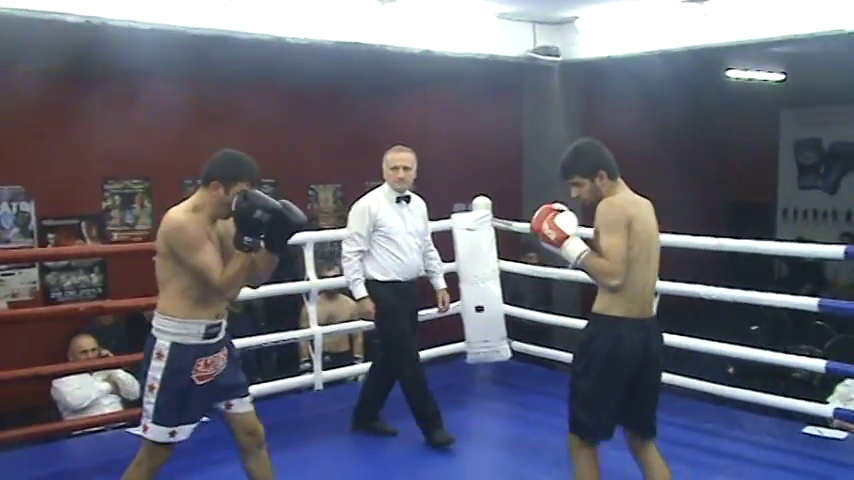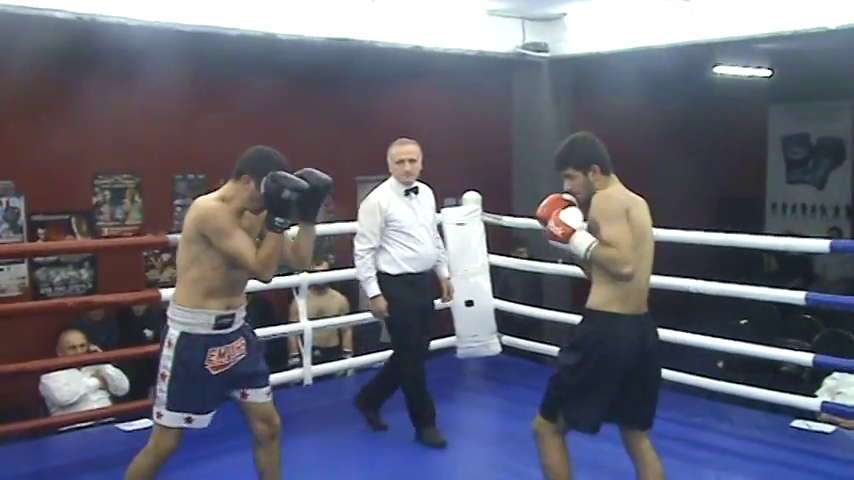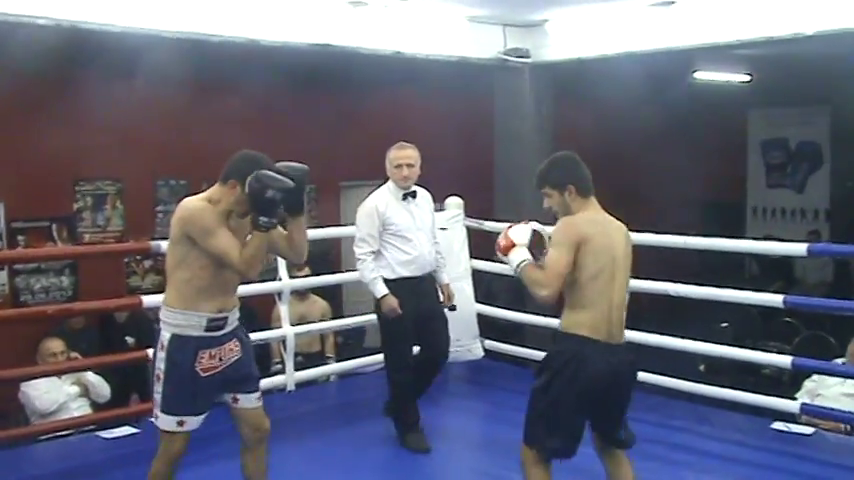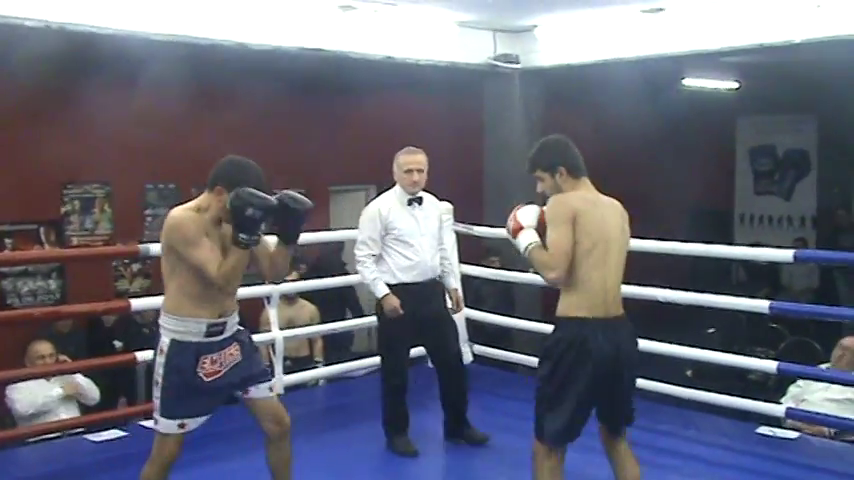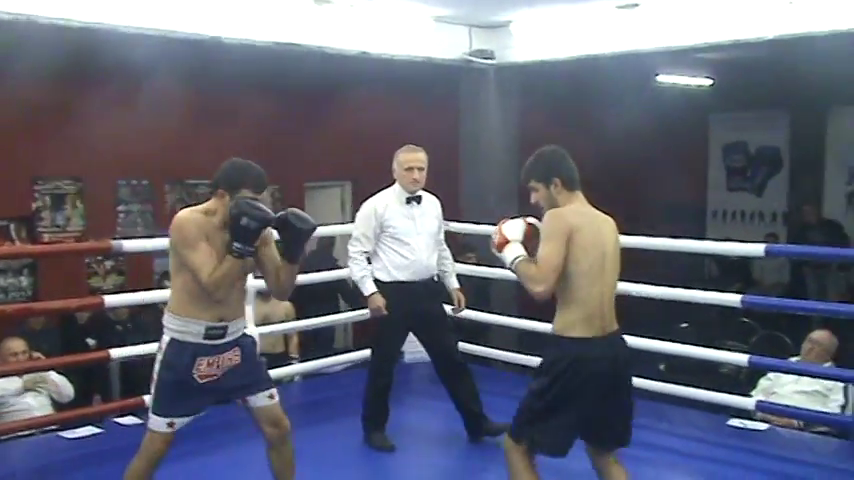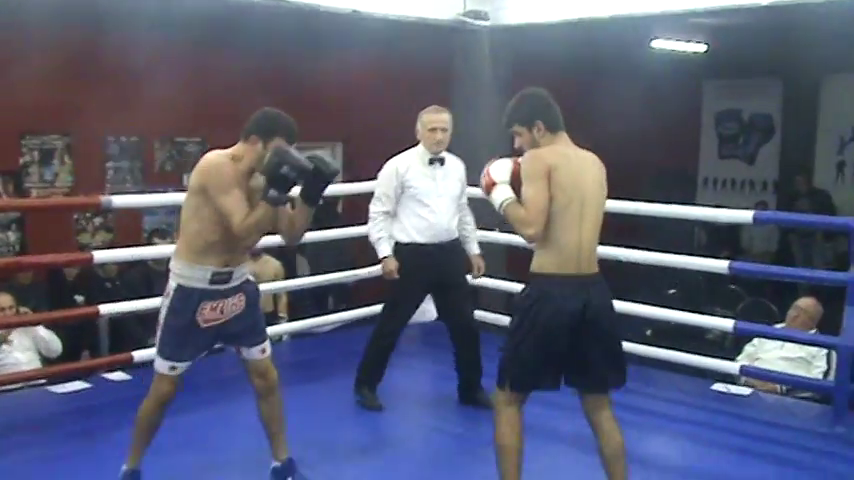
dt=0.2s
person 1, frame 1
left shoulder: (611, 207)
right shoulder: (643, 206)
left elbow: (613, 276)
left wrist: (568, 243)
right wrist: (573, 240)
left hip: (611, 334)
right hip: (646, 332)
left knee: (582, 440)
right knee: (642, 439)
person 1, frame 2
left shoulder: (606, 201)
right shoulder: (636, 202)
left elbow: (624, 265)
left wrist: (575, 237)
right wrist: (571, 235)
left hip: (606, 330)
right hip: (640, 329)
left knee: (547, 427)
right knee: (636, 434)
person 1, frame 3
left shoulder: (571, 226)
right shoulder: (619, 230)
left elbow: (546, 290)
left wrist: (515, 253)
left hip: (577, 354)
right hip: (617, 355)
right knee: (610, 446)
person 1, frame 4
left shoulder: (561, 205)
right shoulder: (616, 210)
left elbow: (554, 272)
left wrist: (525, 235)
left hip: (579, 336)
right hip: (619, 333)
left knee: (547, 448)
right knee: (614, 437)
person 1, frame 5
left shoulder: (557, 219)
right shoulder: (607, 223)
left elbow: (541, 286)
left wrist: (510, 249)
right wrist: (539, 246)
left hip: (574, 353)
right hip: (612, 349)
left knee: (517, 445)
person 1, frame 6
left shoulder: (538, 160)
right shoulder: (594, 164)
left elbow: (531, 228)
left wrist: (499, 190)
left hip: (549, 294)
right hip: (593, 290)
left knee: (507, 400)
right knee: (598, 406)
person 2, frame 1
left shoulder: (228, 221)
right shoulder: (181, 223)
left elbow: (255, 278)
right elbow: (226, 288)
left wrist: (273, 242)
right wrist: (247, 238)
left hip: (216, 342)
right hip: (177, 347)
left knee: (253, 434)
right knee: (155, 453)
person 2, frame 2
left shoulder: (257, 213)
right shoulder: (209, 211)
left elbow: (300, 260)
right elbow: (263, 269)
left wrist: (308, 215)
right wrist: (279, 218)
left hip: (234, 331)
right hip: (192, 336)
left knee: (268, 425)
right knee: (165, 442)
person 2, frame 3
left shoulder: (245, 214)
right shoulder: (194, 211)
left elbow: (296, 255)
right elbow: (249, 268)
left wrist: (293, 206)
right wrist: (265, 216)
left hip: (228, 333)
right hip: (185, 337)
left knee: (257, 430)
right knee: (173, 445)
person 2, frame 4
left shoulder: (238, 221)
right shoulder: (182, 221)
left elbow: (275, 274)
right elbow: (225, 282)
left wrist: (288, 233)
right wrist: (246, 234)
left hip: (229, 337)
right hip: (185, 344)
left knee: (278, 423)
right knee: (167, 449)
person 2, frame 5
left shoulder: (255, 228)
right shoulder: (188, 223)
left elbow: (281, 291)
right elbow: (215, 288)
left wrist: (292, 250)
right wrist: (241, 244)
left hip: (235, 341)
right hip: (186, 345)
left knee: (278, 427)
right knee: (155, 447)
person 2, frame 6
left shoulder: (265, 178)
right shoulder: (216, 166)
left elbow: (292, 235)
right elbow: (245, 232)
left wrist: (310, 193)
right wrist: (276, 189)
left hip: (237, 286)
right hip: (192, 288)
left knee: (266, 379)
right knee: (163, 388)
person 3, frame 1
left shoulder: (419, 205)
right shoulder: (368, 206)
left elbow: (427, 249)
right elbow: (351, 253)
left wrist: (439, 285)
right wrist: (361, 295)
left hip: (409, 289)
right hip: (383, 291)
left knee: (390, 358)
right knee: (406, 360)
left ankle: (366, 416)
right ankle: (432, 426)
person 3, frame 2
left shoulder: (427, 194)
right shoulder: (377, 201)
right elbow: (363, 251)
left wrist: (444, 274)
right wrist: (374, 293)
left hip: (423, 282)
right hip: (396, 285)
left knee: (415, 351)
right knee: (411, 356)
left ankle: (369, 399)
right ankle: (424, 423)
person 3, frame 3
left shoulder: (425, 198)
right shoulder: (375, 205)
right elbow: (364, 255)
left wrist: (442, 279)
right wrist: (382, 294)
left hip: (424, 286)
right hip: (395, 289)
left knee: (437, 351)
right knee: (400, 361)
left ankle: (397, 403)
right ankle: (408, 427)
person 3, frame 4
left shoulder: (433, 205)
right shoulder: (379, 209)
right elbow: (364, 258)
left wrist: (452, 285)
right wrist: (384, 294)
left hip: (430, 292)
right hip: (398, 295)
left knee: (452, 358)
right knee: (395, 368)
left ankle: (457, 425)
right ankle: (397, 432)
person 3, frame 5
left shoulder: (433, 204)
right shoulder: (375, 206)
right elbow: (356, 254)
left wrist: (452, 285)
right wrist: (370, 292)
left hip: (427, 291)
right hip: (392, 294)
left knee: (450, 357)
right knee: (383, 364)
left ankle: (476, 422)
right ankle: (374, 428)
person 3, frame 6
left shoulder: (457, 166)
right shoulder: (398, 166)
right elbow: (379, 213)
left wrist: (473, 250)
right wrist: (386, 254)
left hip: (449, 253)
right hip: (412, 255)
left knee: (464, 323)
right knee: (392, 323)
left ankle: (471, 389)
right ankle: (366, 385)
